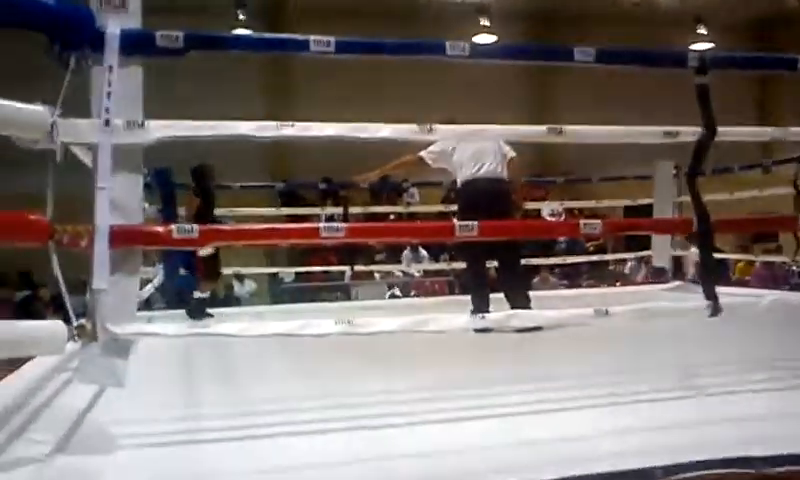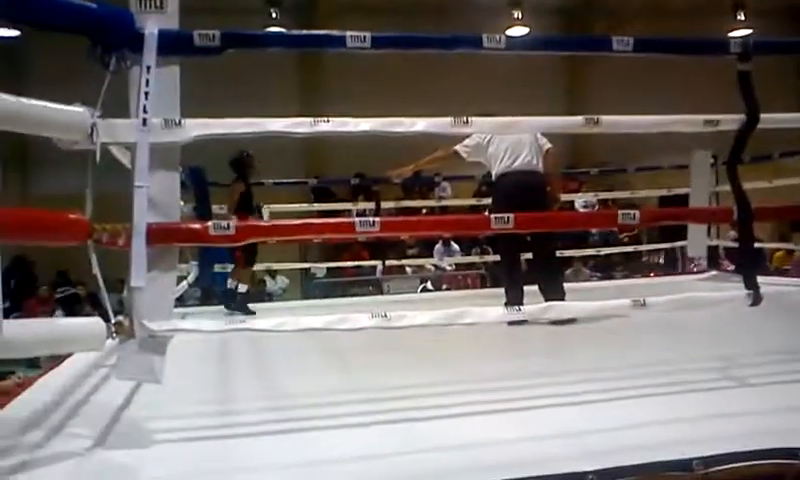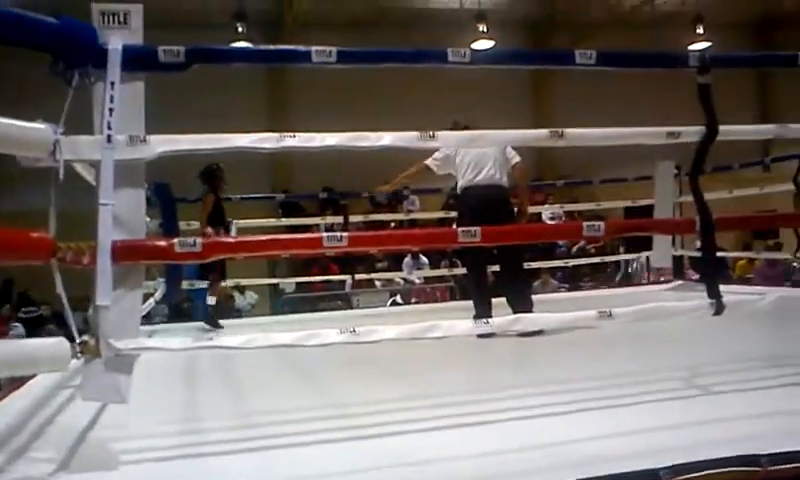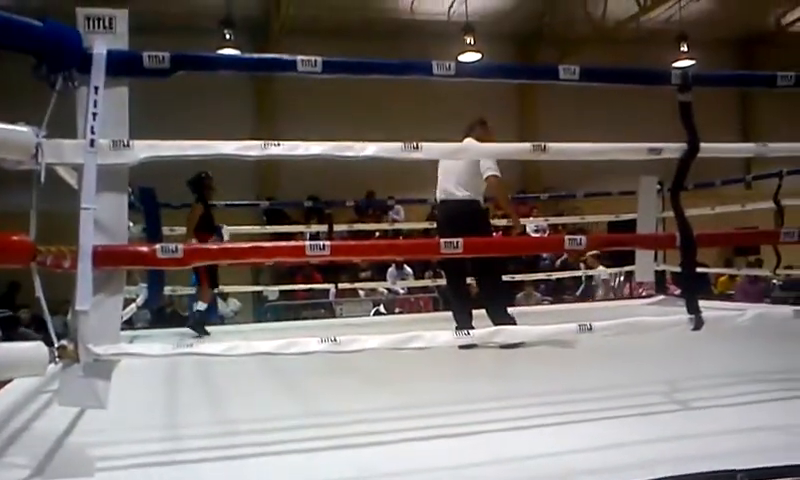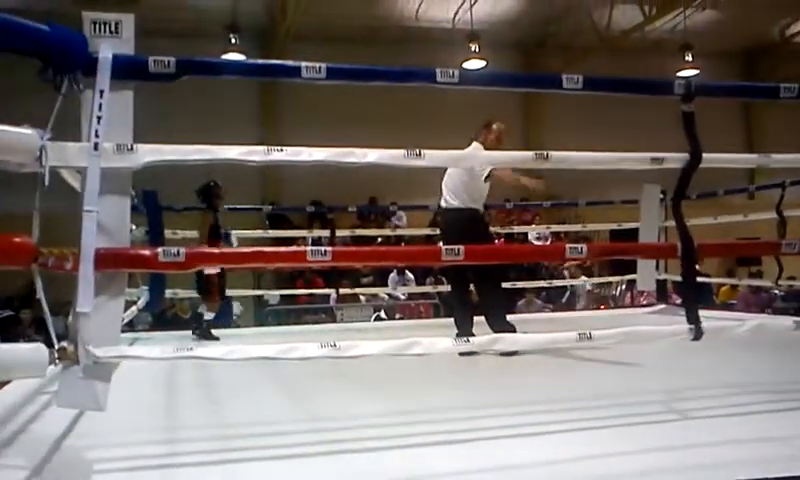
dt=0.3s
person 1, frame 1
left shoulder: (449, 142)
right shoulder: (492, 136)
left elbow: (414, 160)
right elbow: (514, 163)
left wrist: (379, 172)
right wrist: (516, 198)
left hip: (471, 191)
right hip: (499, 189)
left knee: (474, 256)
right knee: (508, 252)
left ankle: (481, 311)
right ankle: (522, 308)
person 1, frame 2
left shoulder: (484, 136)
right shoulder: (528, 130)
left elbow: (448, 153)
right elbow: (550, 155)
left wrist: (413, 167)
right wrist: (555, 190)
left hip: (505, 185)
right hip: (534, 183)
left knee: (508, 249)
right knee: (543, 246)
left ankle: (515, 305)
right ankle: (556, 302)
person 1, frame 3
left shoulder: (454, 147)
left elbow: (421, 167)
right elbow: (518, 169)
left wrist: (392, 185)
right wrist: (523, 206)
left hip: (470, 199)
right hip: (498, 196)
left knee: (475, 262)
right knee: (510, 258)
left ankle: (483, 316)
right ankle: (524, 313)
person 1, frame 4
left shoulder: (447, 155)
right elbow: (493, 181)
right wrist: (512, 214)
left hip: (445, 211)
right hip: (469, 209)
left knee: (454, 273)
right knee: (488, 269)
left ankle: (464, 328)
right ankle: (503, 325)
person 1, frame 5
left shoulder: (466, 155)
right shoulder: (478, 154)
right elbow: (495, 172)
left wrist: (485, 221)
right wrist: (522, 179)
left hip: (448, 218)
right hip: (467, 218)
left knee: (458, 280)
right knee: (488, 277)
left ankle: (465, 334)
right ankle: (503, 332)
person 2, frame 1
left shoulder: (209, 194)
right shoulder: (197, 195)
right elbow: (189, 220)
left knee: (211, 277)
right knee: (210, 278)
left ankle: (199, 306)
right ankle: (194, 307)
person 2, frame 2
left shoulder: (245, 183)
right shoulder: (240, 183)
right elbow: (231, 208)
left wrist: (257, 211)
left knee: (241, 267)
right knee: (245, 266)
left ankle: (228, 297)
right ankle: (240, 302)
person 2, frame 3
left shoulder: (216, 195)
right shoulder: (210, 195)
right elbow: (204, 222)
left wrist: (226, 226)
right wrist: (213, 235)
left knee: (217, 279)
right knee: (216, 279)
left ankle: (211, 312)
right ankle: (210, 313)
person 2, frame 4
left shoulder: (205, 205)
right shoulder: (199, 205)
right elbow: (190, 231)
left wrist: (218, 229)
left knee: (206, 287)
right knee: (208, 286)
left ankle: (198, 320)
right ankle: (197, 319)
person 2, frame 5
left shoulder: (213, 213)
right shoulder: (209, 213)
right elbow: (203, 239)
left wrist: (224, 234)
left knee: (213, 296)
right knee: (215, 296)
left ankle: (200, 325)
right ankle: (204, 328)
